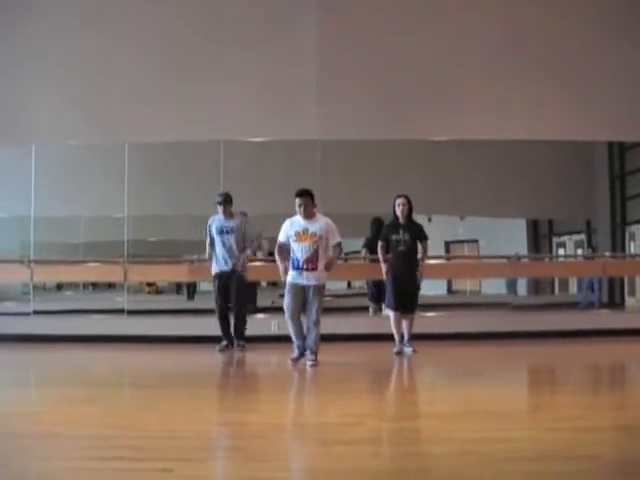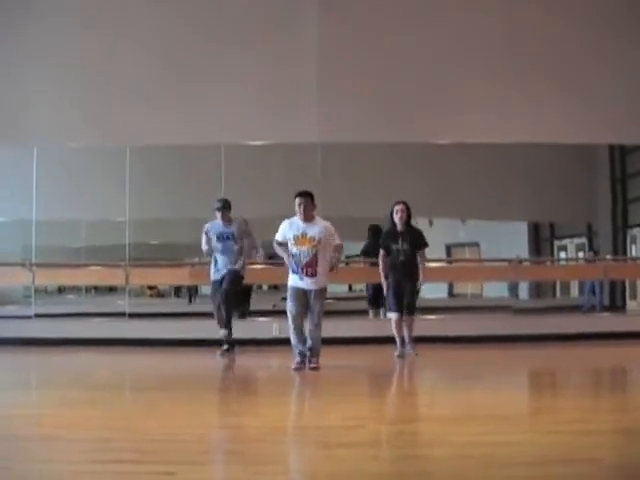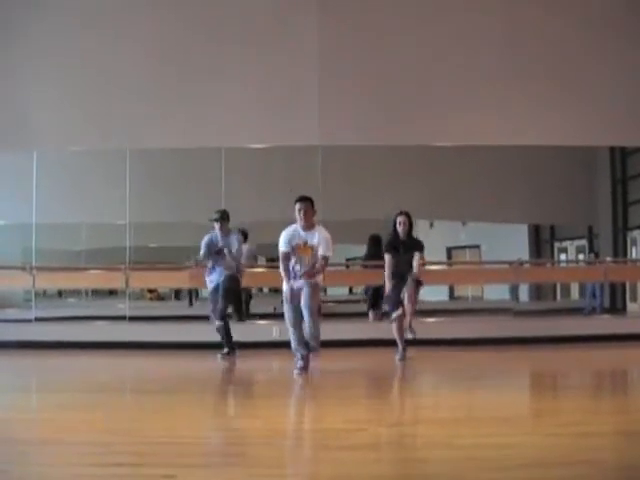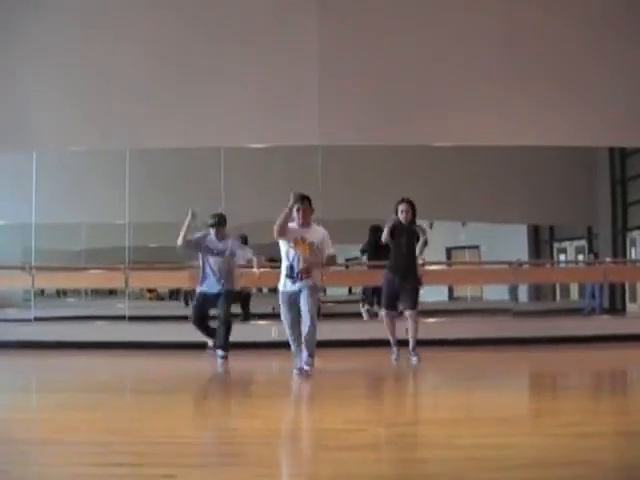
dt=0.2s
person 1, frame 1
left shoulder: (326, 224)
right shoulder: (289, 224)
left elbow: (337, 246)
right elbow: (279, 247)
left wrist: (332, 259)
right wrist: (281, 264)
left hip: (316, 279)
right hip: (294, 278)
left knee: (313, 318)
right knee: (291, 313)
left ankle: (311, 352)
right ankle: (299, 348)
person 1, frame 2
left shoulder: (325, 227)
right shoulder: (287, 225)
left elbow: (338, 247)
right elbow: (277, 243)
left wrist: (335, 259)
right wrist: (284, 252)
left hip: (317, 284)
right hip: (295, 283)
left knee: (315, 322)
right knee: (294, 319)
left ankle: (314, 356)
right ankle: (300, 355)
person 1, frame 3
left shoulder: (323, 235)
right shoulder: (288, 233)
left elbow: (324, 263)
right elbow: (283, 261)
left wrist: (314, 273)
right wrist: (288, 285)
left hip: (310, 282)
right hip: (291, 284)
left knee: (309, 311)
right knee: (293, 324)
left ankle: (313, 343)
right ankle: (301, 358)
person 1, frame 4
left shoulder: (321, 233)
right shoulder: (287, 229)
left elbow: (331, 259)
right elbow: (277, 233)
left wrist: (317, 263)
right wrist: (288, 209)
left hip: (309, 285)
right hip: (287, 286)
left knee: (309, 319)
right knee: (291, 326)
left ankle: (307, 357)
right ankle: (300, 360)
person 2, frame 1
left shoulder: (416, 227)
right shoulder: (389, 227)
left elbow: (424, 246)
right elbow: (380, 247)
left wrist: (421, 264)
right wrist: (383, 263)
left hip: (411, 272)
right hip: (394, 272)
left knee: (410, 309)
right knee: (394, 308)
left ankle: (407, 341)
right ankle: (398, 342)
person 2, frame 2
left shoulder: (416, 233)
right shoulder: (388, 234)
left elbow: (422, 256)
right elbow: (382, 258)
left wrist: (421, 275)
right wrist: (383, 277)
left hip: (411, 278)
right hip: (394, 277)
left knee: (409, 313)
right knee: (395, 314)
left ankle: (409, 341)
right ankle: (399, 345)
person 2, frame 3
left shoulder: (416, 243)
right shoulder: (391, 241)
left elbow: (418, 260)
right elbow: (388, 263)
left wrist: (415, 274)
right wrist: (388, 281)
left hip: (410, 278)
right hip: (395, 281)
left knee: (409, 292)
right knee: (397, 315)
left ankle: (409, 324)
right ankle: (401, 349)
person 2, frame 4
left shoulder: (417, 231)
right shoulder: (394, 227)
left elbow: (419, 253)
right elbow: (384, 240)
left wrist: (422, 239)
right wrist: (389, 226)
left hip: (409, 277)
right hip: (392, 276)
left knee: (411, 313)
right knee: (386, 313)
left ankle: (412, 350)
right ankle: (395, 346)
person 3, frame 1
left shoulder: (241, 222)
right shoulder: (212, 221)
left elbow: (250, 243)
right elbow: (209, 243)
left wrist: (245, 258)
right wrist: (210, 257)
left hip: (237, 269)
right hip: (219, 268)
left knee: (238, 304)
right knee: (221, 305)
left ankle: (240, 337)
right ankle: (227, 339)
person 3, frame 2
left shoulder: (240, 225)
right shoulder: (210, 227)
left elbow: (250, 240)
right elbow: (205, 248)
left wrist: (243, 259)
right wrist: (206, 246)
left hip: (234, 269)
right hip: (217, 272)
left knee: (225, 293)
right knee: (218, 306)
left ankle: (226, 328)
right ankle: (228, 342)
person 3, frame 3
left shoulder: (235, 238)
right shoulder: (209, 239)
left elbow: (238, 263)
right elbow: (202, 258)
left wrist: (230, 257)
right wrist: (200, 259)
left hip: (231, 277)
right hip: (214, 280)
right knee: (216, 314)
left ankle: (220, 318)
right ankle: (229, 346)
person 3, frame 4
left shoulder: (232, 242)
right shoulder: (202, 238)
right elbow: (180, 244)
right wrist: (188, 222)
left hip: (224, 287)
right hip: (205, 287)
left knee: (224, 317)
right knee: (197, 319)
left ankle: (222, 347)
right ankle: (213, 335)
